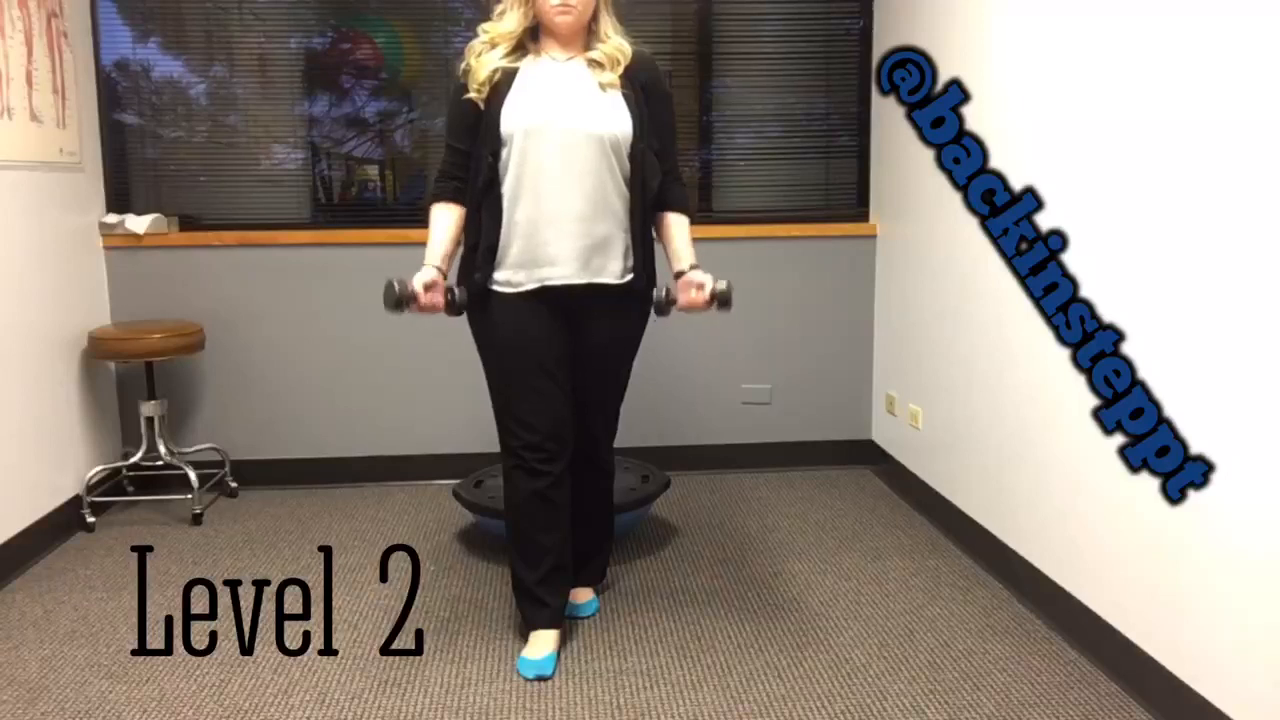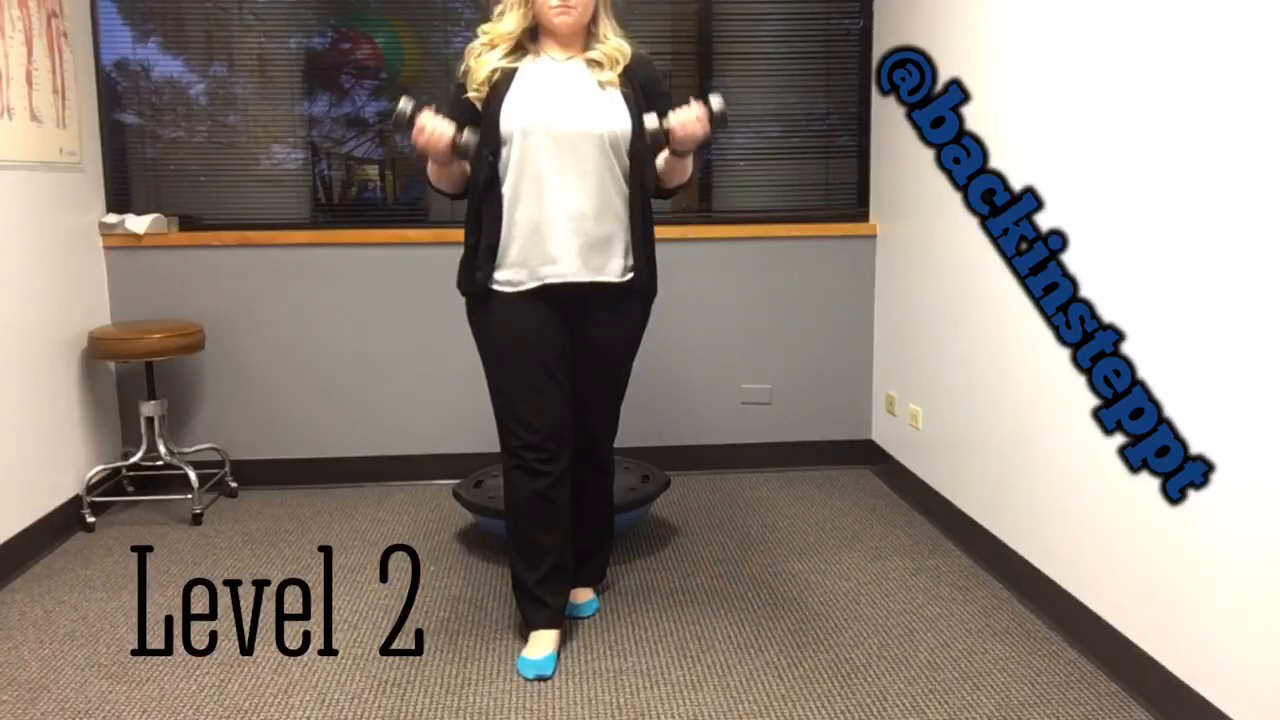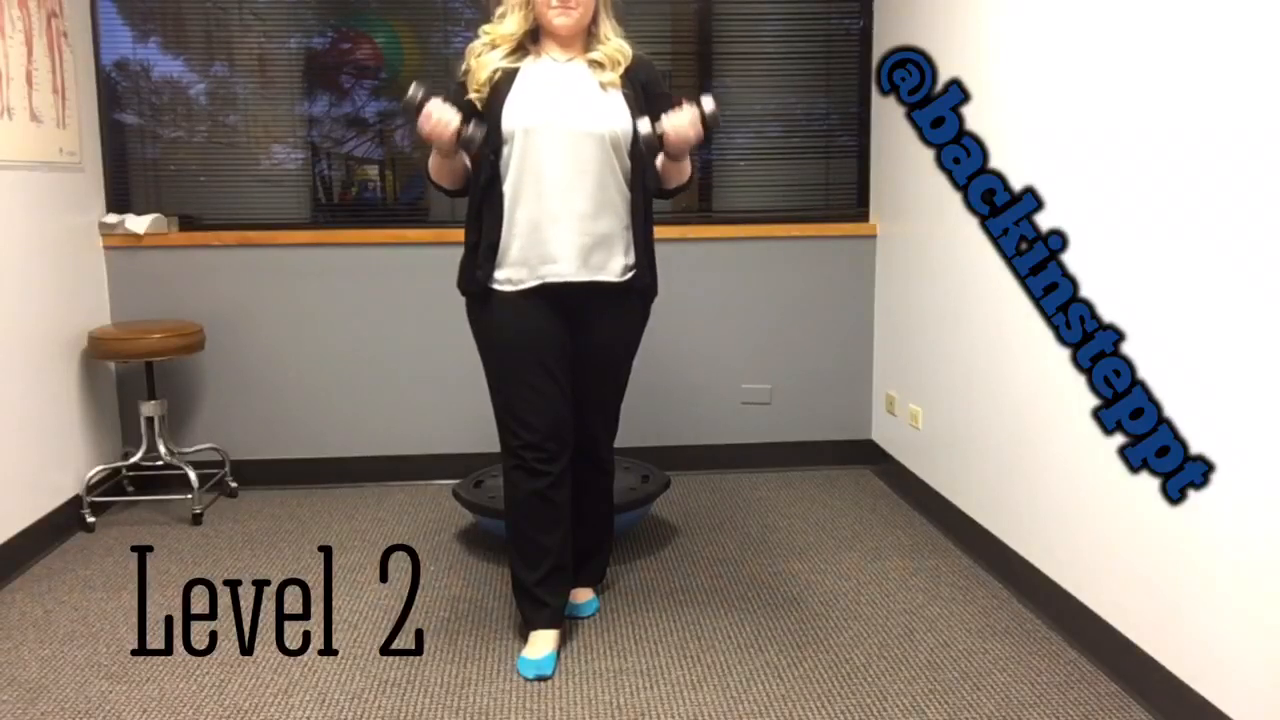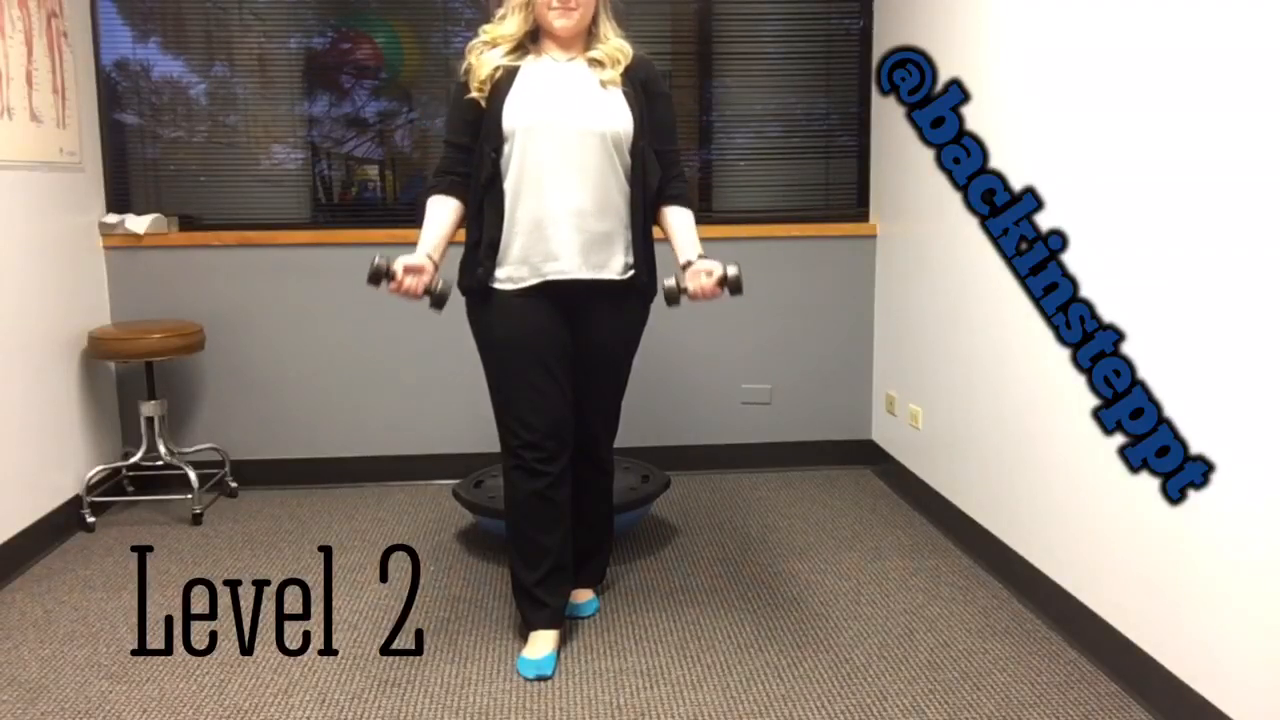
dt=0.4s
person 1, frame 1
left shoulder: (636, 73)
right shoulder: (489, 70)
left elbow: (664, 183)
right elbow: (456, 178)
left wrist: (685, 267)
right wrist: (435, 264)
left hip: (610, 291)
right hip: (515, 292)
left knee: (593, 440)
right knee: (532, 449)
left ankle: (584, 575)
right ankle: (542, 615)
person 1, frame 2
left shoulder: (633, 72)
right shoulder: (488, 68)
left elbow: (662, 179)
right elbow: (457, 175)
left wrist: (684, 146)
right wrist: (437, 149)
left hip: (610, 288)
right hip: (514, 289)
left knee: (593, 438)
right knee: (532, 446)
left ankle: (584, 575)
right ankle: (542, 614)
person 1, frame 3
left shoulder: (634, 73)
right shoulder: (490, 69)
left elbow: (664, 182)
right elbow: (455, 180)
left wrist: (680, 149)
right wrist: (442, 145)
left hip: (610, 288)
right hip: (514, 289)
left knee: (593, 438)
right knee: (532, 446)
left ankle: (584, 574)
right ankle: (542, 614)
person 1, frame 4
left shoulder: (635, 74)
right shoulder: (489, 70)
left elbow: (666, 178)
right elbow: (455, 173)
left wrist: (692, 255)
right wrist: (427, 252)
left hip: (611, 287)
right hip: (515, 288)
left knee: (593, 439)
right knee: (533, 446)
left ankle: (584, 576)
right ankle: (542, 614)
